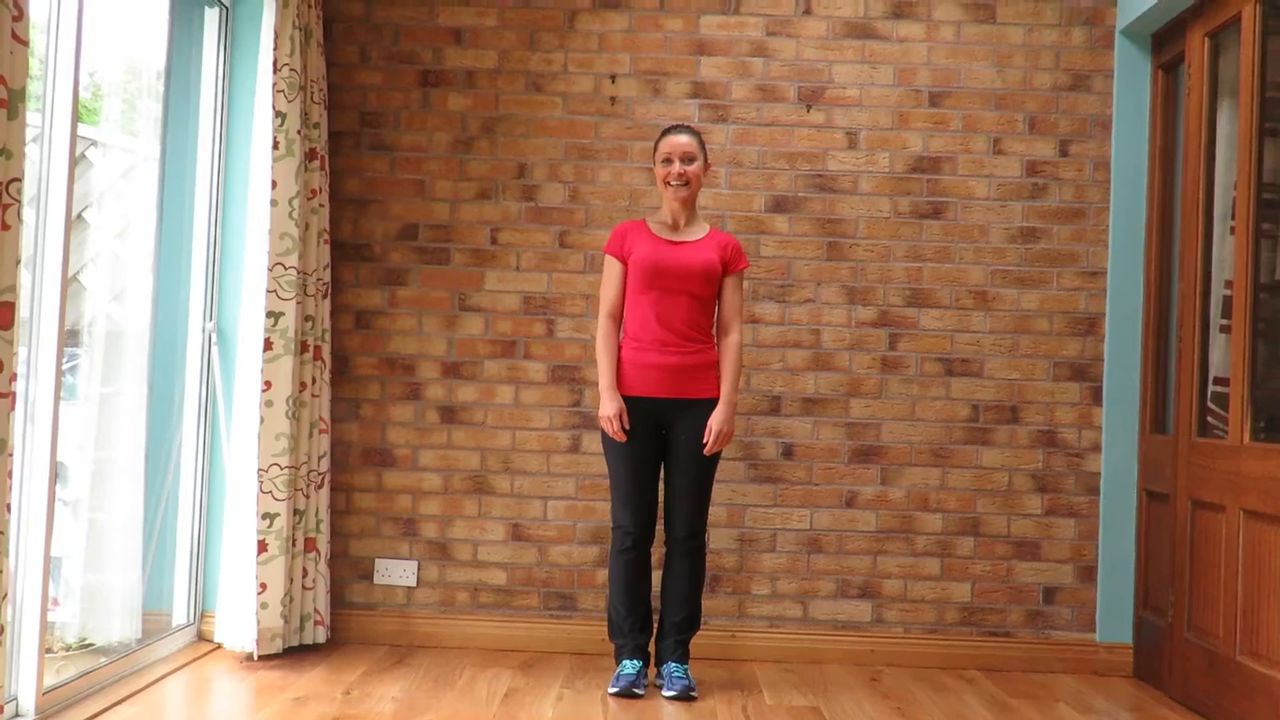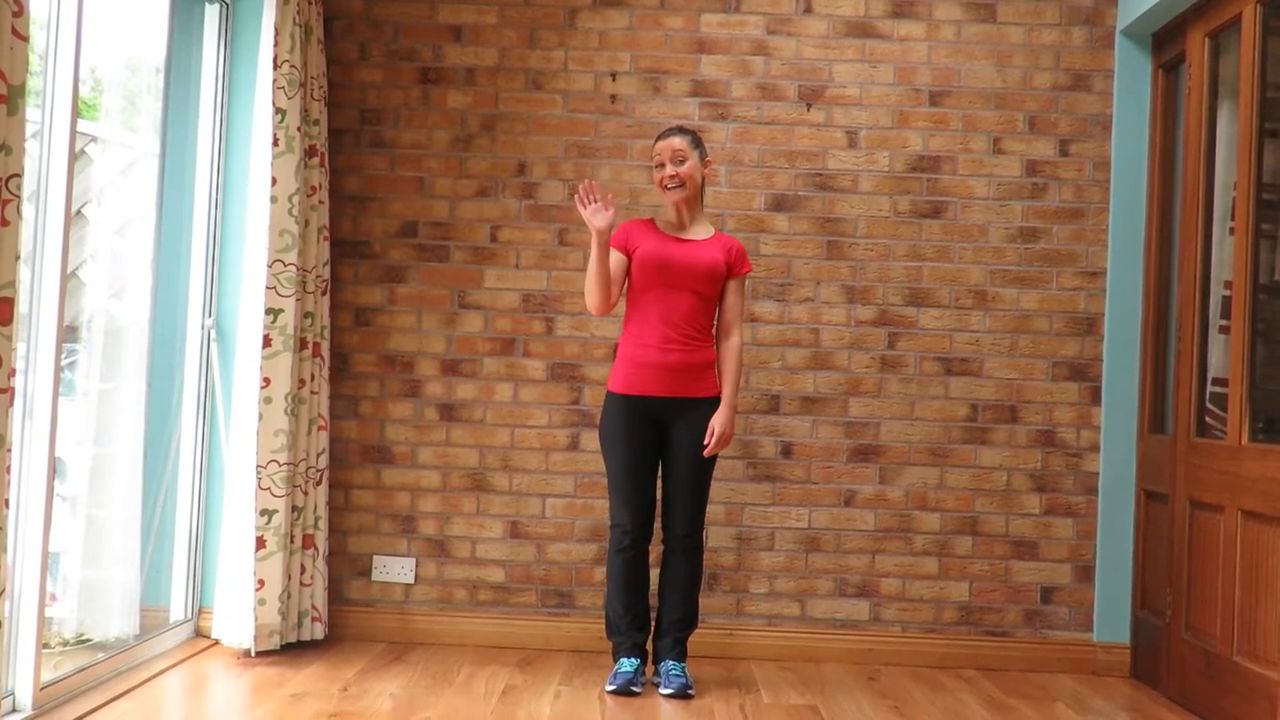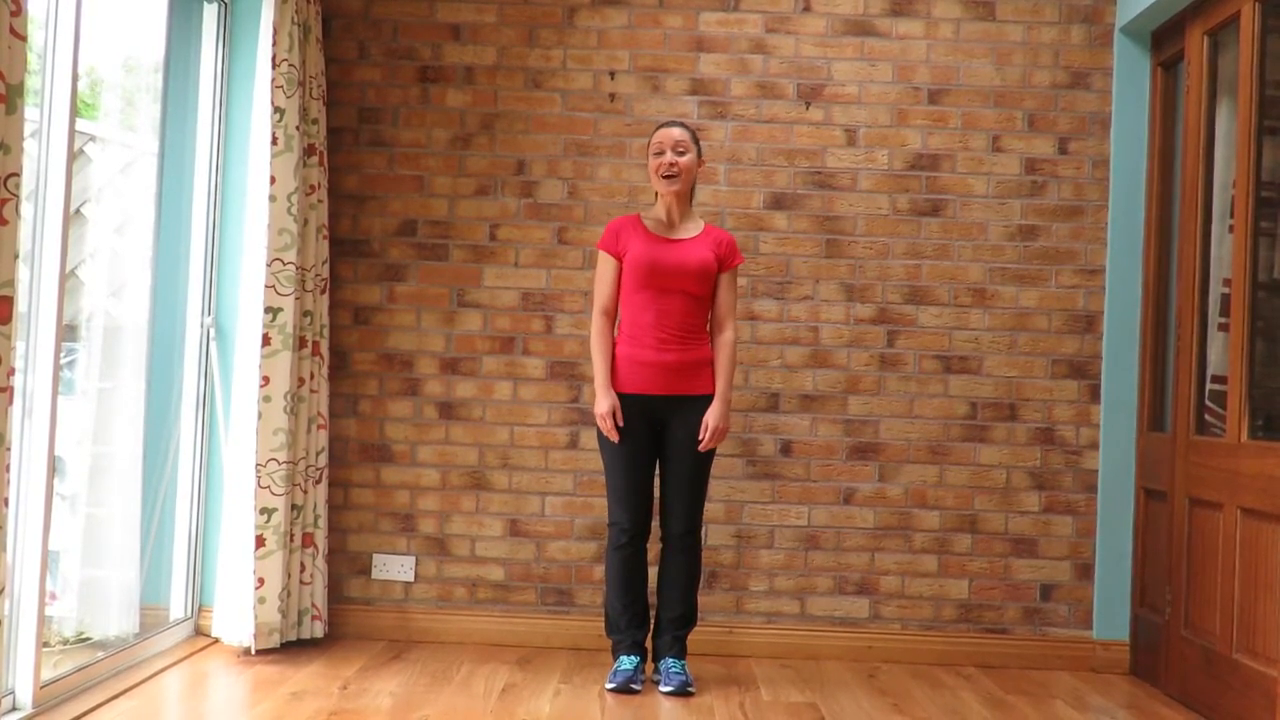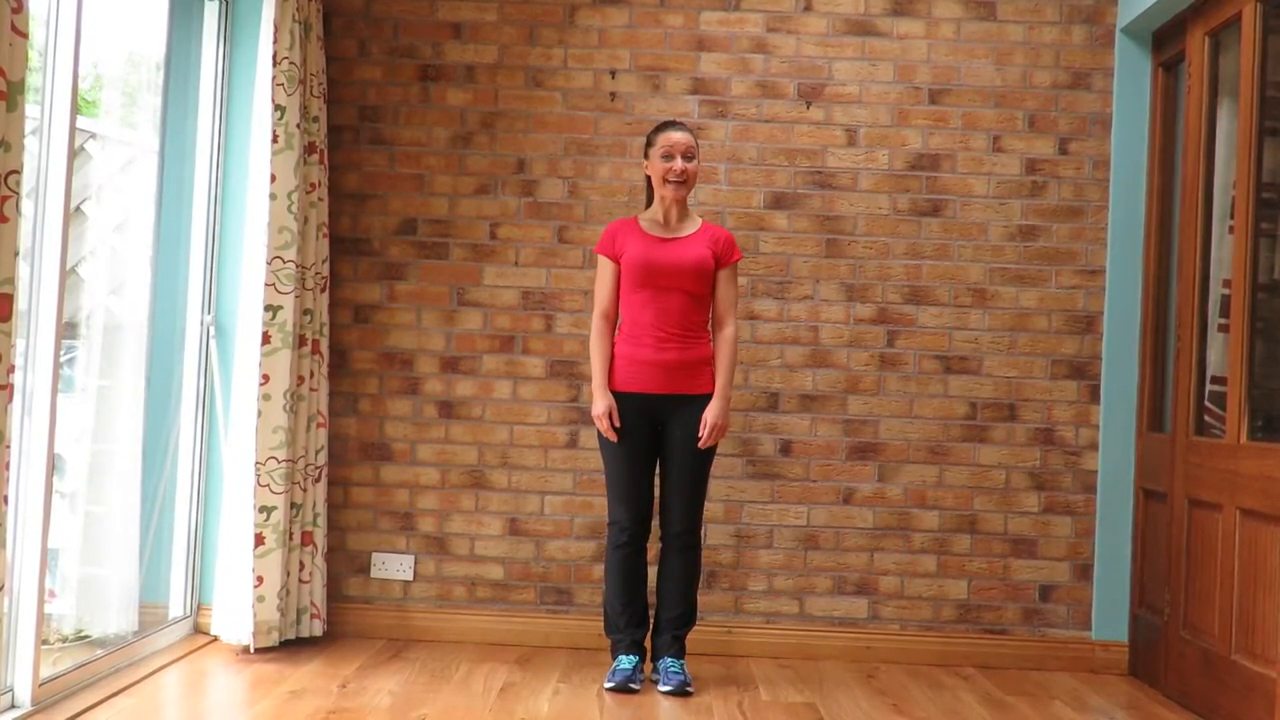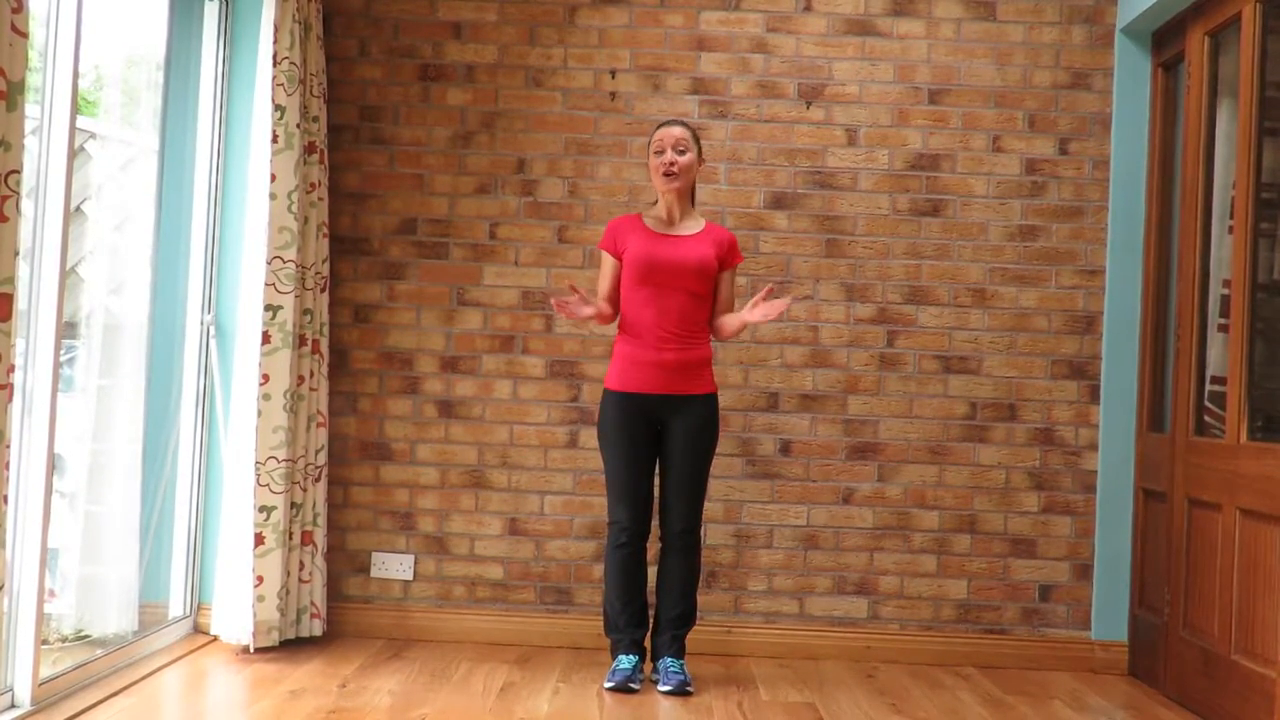
dt=1s
person 1, frame 1
left shoulder: (724, 247)
right shoulder: (627, 237)
left elbow: (730, 333)
right elbow: (607, 322)
left wrist: (727, 405)
right wrist: (607, 393)
left hip: (696, 404)
right hip: (634, 400)
left knee: (686, 533)
right knee: (630, 530)
left ankle: (674, 658)
right ankle: (630, 656)
person 1, frame 2
left shoulder: (728, 250)
right shoulder: (632, 233)
left elbow: (730, 336)
right elbow: (598, 305)
left wrist: (728, 407)
right wrist: (599, 236)
left hip: (695, 403)
right hip: (630, 398)
left knee: (684, 532)
right knee: (629, 528)
left ankle: (672, 656)
right ankle: (628, 653)
person 1, frame 3
left shoulder: (719, 244)
right shoulder: (621, 232)
left elbow: (724, 329)
right elbow: (602, 317)
left wrist: (721, 401)
right wrist: (602, 389)
left hip: (691, 400)
right hip: (629, 396)
left knee: (682, 528)
right knee: (627, 525)
left ankle: (672, 653)
right ankle: (627, 651)
person 1, frame 4
left shoulder: (717, 241)
right shoulder: (618, 235)
left elbow: (725, 325)
right elbow: (603, 319)
left wrist: (721, 398)
right wrist: (599, 390)
left hip: (691, 399)
right hip: (628, 395)
left knee: (682, 527)
right knee: (627, 524)
left ankle: (671, 653)
right ankle: (626, 650)
person 1, frame 5
left shoulder: (720, 241)
right shoulder: (621, 231)
left elbow: (719, 326)
right elbow: (607, 311)
left wrist: (750, 315)
right wrist: (588, 309)
left hip: (692, 399)
right hip: (628, 395)
left knee: (681, 527)
right knee: (627, 525)
left ankle: (670, 652)
right ankle: (625, 650)
